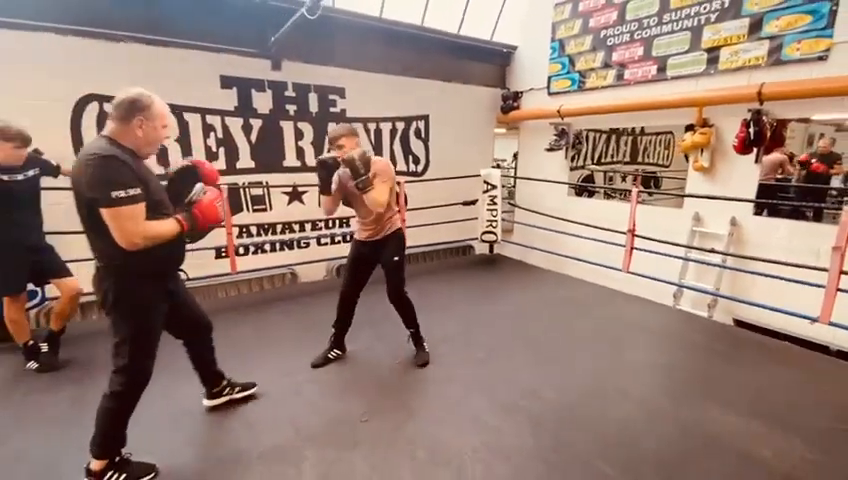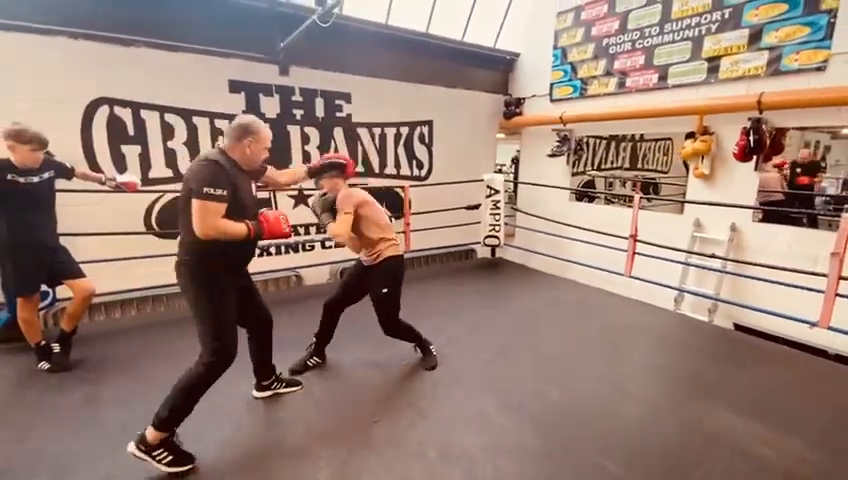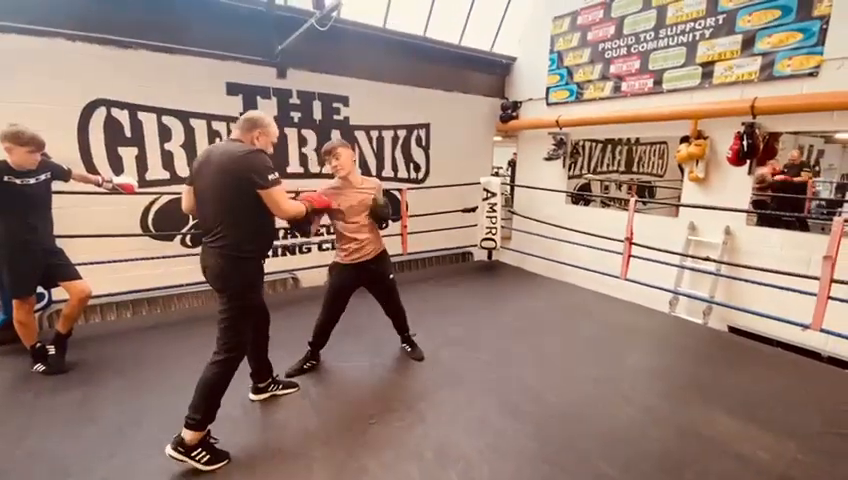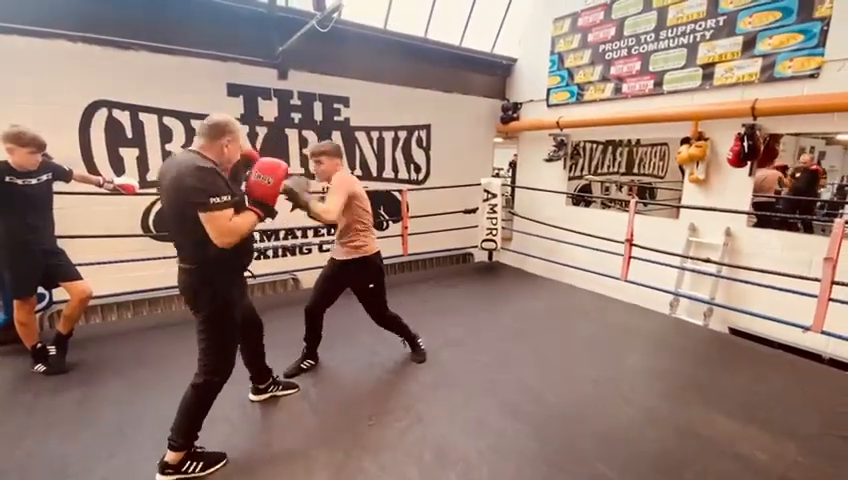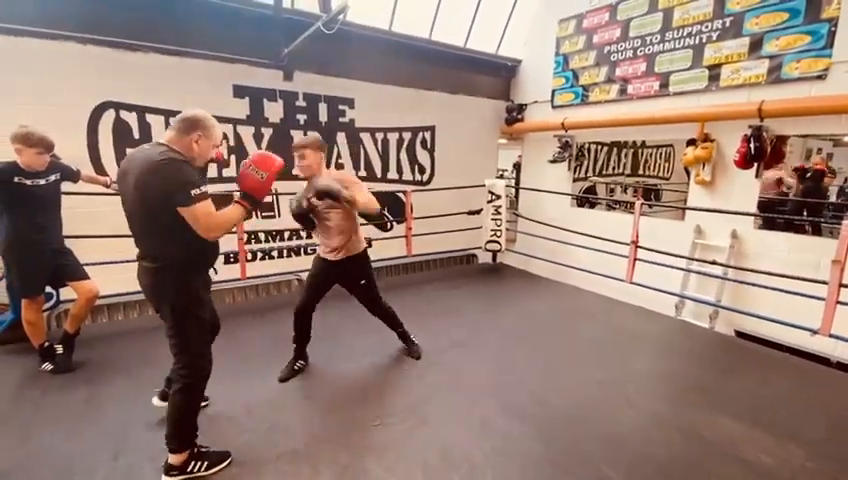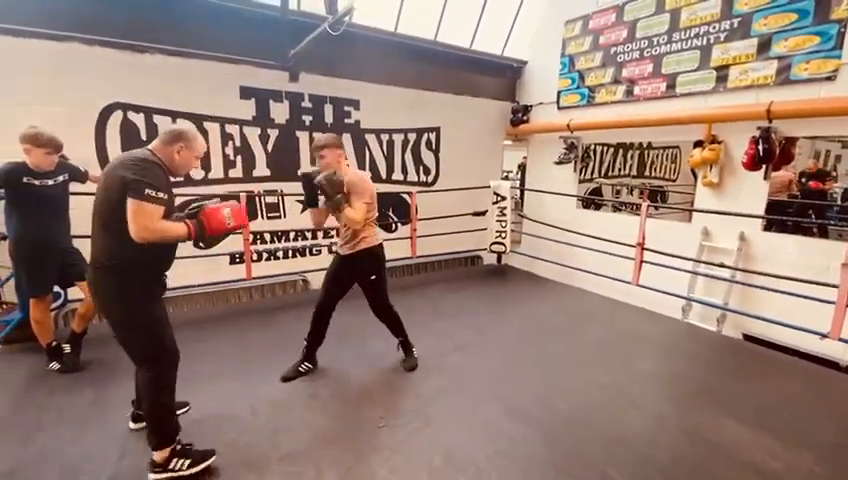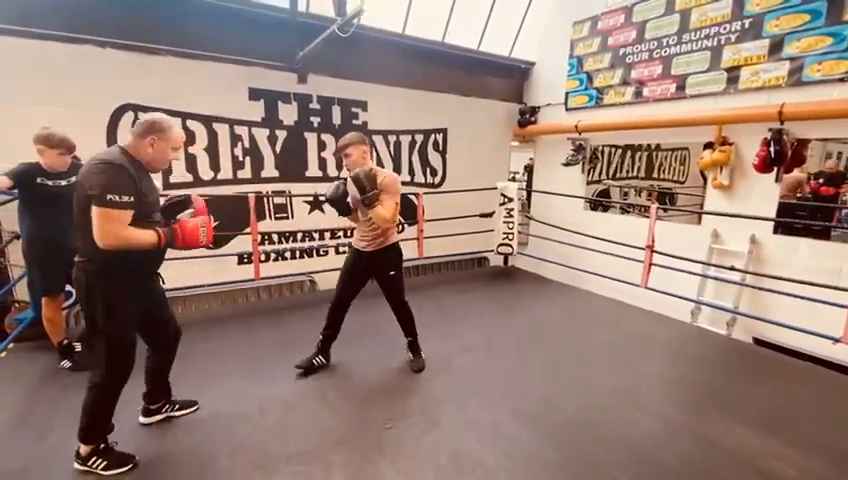
dt=0.4s
person 1, frame 1
left shoulder: (123, 156)
right shoulder: (106, 164)
right elbow: (132, 235)
right wrist: (190, 219)
left hip: (159, 276)
right hip: (133, 285)
left knee: (198, 328)
right knee: (133, 372)
left ankle: (217, 388)
person 1, frame 2
left shoulder: (237, 167)
right shoulder: (212, 169)
left elbow: (279, 178)
right elbow: (206, 227)
left wrist: (321, 167)
right wrist: (257, 227)
left hip: (230, 269)
right hip: (205, 274)
left knee: (260, 321)
right knee: (218, 355)
left ankle: (266, 380)
right ankle: (155, 437)
person 1, frame 3
left shoulder: (206, 157)
right shoulder: (252, 159)
left elbow: (189, 206)
right elbow: (285, 210)
right wrist: (312, 203)
left hip: (218, 254)
right hip: (237, 262)
left knee: (258, 319)
right knee: (231, 347)
left ankle: (263, 382)
right ankle: (189, 438)
person 1, frame 4
left shoulder: (176, 164)
right shoulder: (204, 175)
right elbow: (227, 236)
left wrist: (239, 187)
right wrist: (261, 206)
left hip: (201, 272)
right hip: (213, 280)
left knee: (251, 326)
right knee: (215, 367)
left ankle: (262, 383)
person 1, frame 5
left shoulder: (140, 158)
right shoulder: (172, 168)
right elbow: (211, 227)
right wrist: (251, 197)
left hip: (163, 271)
right hip: (179, 278)
left knee: (207, 328)
right knee: (195, 362)
left ankle: (172, 392)
person 1, frame 6
left shoulder: (139, 164)
right shoulder: (145, 169)
right elbow: (142, 230)
left wrist: (196, 221)
right wrist: (197, 227)
left hip: (132, 275)
right hip: (123, 280)
left knee: (153, 351)
right knee: (161, 357)
left ankle: (144, 410)
person 1, frame 7
left shoulder: (132, 167)
right shoulder: (112, 171)
right elbow: (108, 236)
left wrist: (172, 209)
right wrist: (169, 236)
left hip: (137, 277)
right hip: (107, 283)
left knee: (167, 335)
right knee: (112, 364)
left ankle: (156, 403)
right ankle: (89, 448)
person 2, frame 1
left shoulder: (34, 163)
left elbow: (63, 170)
left hip: (37, 245)
left knee: (72, 289)
left ankle: (49, 343)
right ankle: (31, 352)
person 2, frame 2
left shoulder: (50, 166)
left elbow: (78, 172)
left wrist: (108, 180)
left hip: (51, 246)
left knee: (86, 290)
right knee: (27, 302)
left ankle: (62, 343)
right ankle: (43, 352)
person 2, frame 3
left shoulder: (46, 167)
left elbow: (74, 174)
left wrist: (104, 182)
left hip: (47, 247)
left knee: (82, 291)
right knee: (24, 303)
left ankle: (57, 344)
right ankle: (38, 355)
person 2, frame 4
left shoulder: (47, 168)
left elbow: (75, 175)
left wrist: (103, 182)
left hip: (48, 248)
left knee: (82, 292)
right knee: (24, 303)
left ankle: (58, 345)
right ankle: (39, 355)
person 2, frame 5
left shoulder: (56, 168)
left elbow: (83, 176)
left wrist: (109, 182)
left hip: (55, 246)
right hip: (22, 251)
left knee: (89, 292)
right knee: (33, 302)
left ankle: (65, 343)
right ankle: (46, 353)
person 2, frame 6
left shoulder: (64, 168)
left elbow: (91, 176)
left hip: (63, 247)
right hip: (30, 250)
right knee: (40, 301)
left ankle: (73, 343)
right ankle: (53, 352)
person 2, frame 7
left shoulder: (76, 169)
right shoulder: (28, 172)
left hip: (74, 247)
right hip: (42, 250)
right knee: (52, 300)
right ankle: (64, 351)
person 3, frame 1
left shoulder: (380, 166)
right shoulder: (342, 173)
left elbow: (379, 206)
right elbow: (328, 210)
left wrist: (361, 177)
right wrist: (325, 178)
left hip: (390, 238)
right hip: (362, 240)
left knee: (396, 293)
right knee: (348, 293)
left ankle: (419, 342)
right ankle: (337, 345)
person 3, frame 2
left shoulder: (348, 196)
right shoulder: (351, 199)
left elbow: (340, 235)
right elbow: (357, 244)
left wrist: (323, 214)
left hip: (387, 262)
right hip: (368, 263)
left knee: (389, 323)
right knee: (332, 305)
left ankle: (424, 346)
right ankle: (317, 352)
person 3, frame 3
left shoulder: (373, 185)
right shoulder: (328, 191)
left wrist: (382, 213)
left hip: (376, 259)
right hip: (345, 265)
left knee: (393, 306)
right knee: (328, 316)
left ankle: (407, 340)
right ankle: (312, 355)
person 3, frame 4
left shoulder: (342, 181)
right shoulder: (336, 184)
left elbow: (329, 216)
left wrist: (301, 195)
left hip: (366, 261)
right hip: (340, 260)
left knee: (379, 315)
right knee: (313, 308)
left ankle: (413, 340)
right ankle: (309, 355)
person 3, frame 5
left shoulder: (342, 179)
right shoulder: (309, 189)
left elbow: (373, 208)
left wrist: (340, 194)
right wrist: (303, 214)
left hip: (353, 257)
right hip: (325, 259)
left knee: (375, 304)
right knee: (303, 308)
left ankle: (405, 336)
right ankle: (299, 357)
person 3, frame 6
left shoulder: (358, 179)
right shoulder: (332, 181)
left elbow: (356, 222)
right elbow: (318, 224)
left wrist: (336, 198)
right wrist: (311, 195)
left hip: (368, 253)
right hip: (343, 254)
left knee: (381, 307)
right knee: (323, 306)
left ankle: (407, 348)
right ankle: (308, 358)
person 3, frame 7
left shoulder: (388, 179)
right shoulder: (352, 179)
left elbow: (386, 221)
left wrist: (366, 195)
right wrist: (342, 206)
left hip: (386, 251)
right hip: (359, 251)
left knee: (398, 302)
right knee: (339, 301)
left ankle: (415, 349)
right ankle: (322, 352)
